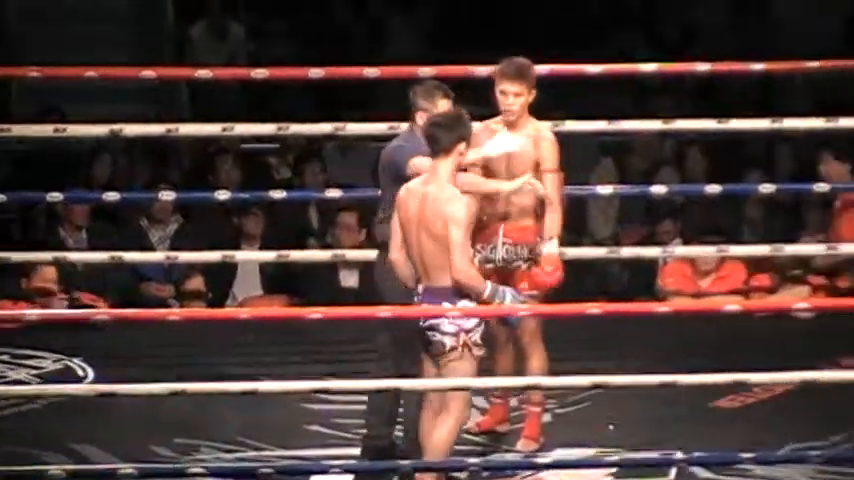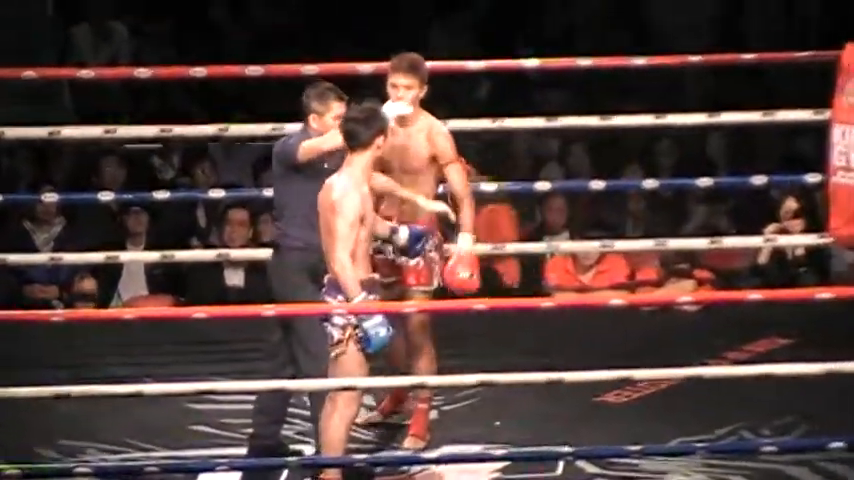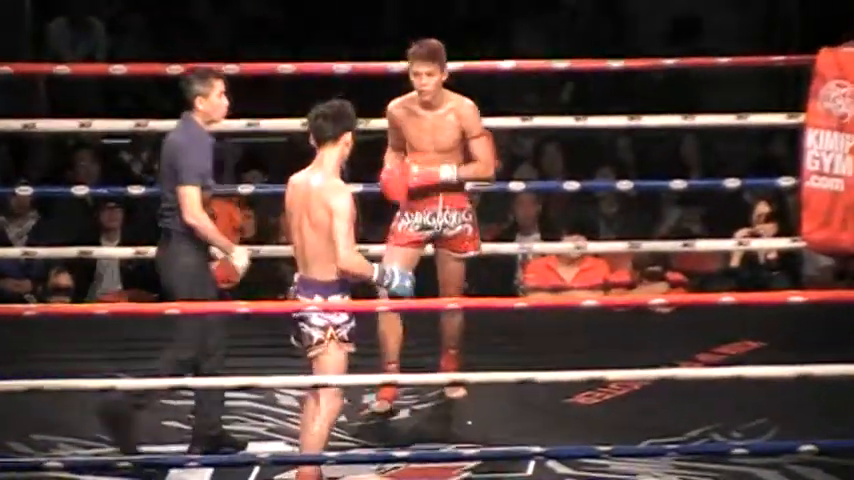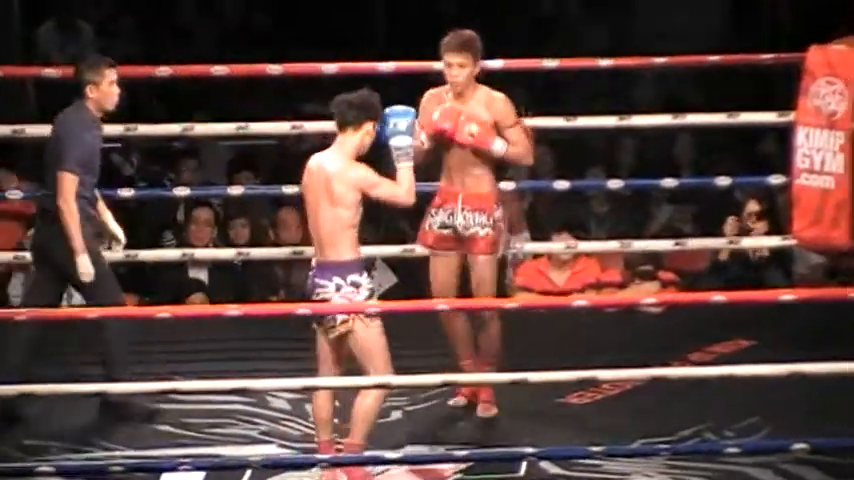
dt=1s
person 1, frame 1
left shoulder: (543, 139)
right shoulder: (482, 134)
left elbow: (553, 200)
left wrist: (551, 246)
left hip: (526, 241)
right hip: (489, 238)
left knee: (529, 335)
right knee: (497, 331)
left ankle: (533, 424)
right ankle: (499, 410)
person 1, frame 2
left shoulder: (435, 133)
left elbow: (462, 192)
left wrist: (465, 242)
left knee: (418, 330)
left ankle: (421, 419)
right ankle: (397, 395)
person 1, frame 3
left shoulder: (464, 110)
right shoulder: (397, 110)
left elbow: (487, 167)
left wrist: (440, 173)
right wrist: (391, 174)
left hip: (453, 210)
right hip: (412, 209)
left knee: (452, 300)
left ankle: (449, 370)
right ankle: (388, 386)
person 1, frame 4
left shoulder: (496, 103)
right shoulder: (433, 99)
left elbow: (526, 156)
right elbow: (416, 152)
left wrist: (487, 141)
right wrist: (429, 135)
left hip: (482, 206)
right hip: (444, 203)
left knee: (485, 306)
right knee: (443, 300)
left ankle: (487, 385)
right ankle: (469, 379)
person 2, frame 1
left shoulder: (431, 147)
right shoulder: (398, 151)
left elbow: (455, 180)
right elbow: (429, 170)
left wrist: (506, 186)
right wrist: (481, 152)
left knee: (396, 351)
right knee: (404, 351)
left ankle: (378, 442)
right ankle: (409, 447)
person 2, frame 2
left shoulder: (334, 154)
right shoulder: (288, 149)
left elbow: (368, 178)
right elbow: (321, 146)
left wrist: (419, 200)
left hip: (312, 260)
right hip: (293, 262)
left knee: (289, 354)
right knee: (318, 356)
left ankle: (263, 438)
person 2, frame 3
left shoulder: (188, 136)
right shoulder: (192, 142)
right elbow: (192, 214)
left wrist: (219, 246)
right wrist: (231, 250)
left hip: (187, 251)
right hip: (184, 253)
left knee: (210, 342)
right knee: (188, 346)
left ankle: (209, 434)
right ankle: (121, 411)
person 2, frame 4
left shoulder: (77, 121)
right shoulder: (79, 130)
right elbow: (65, 198)
left wrist: (108, 218)
right wrist: (81, 253)
left hip: (50, 230)
right hip: (68, 231)
right knee: (112, 311)
right ankle: (116, 399)
person 3, frame 1
left shoulder: (406, 193)
right shoulder: (456, 201)
left elbow: (396, 256)
right elbow: (462, 272)
right wrist: (498, 295)
left hip: (425, 304)
right hip: (455, 309)
left knee: (434, 403)
right knee: (455, 410)
person 3, frame 2
left shoulder: (337, 182)
right shoulder: (351, 191)
right elbow: (341, 260)
left wrist: (400, 233)
right wrist: (367, 311)
left hip: (341, 295)
right hip: (351, 298)
left knee: (336, 397)
right knee: (346, 400)
person 3, frame 3
left shoulder: (295, 183)
right shoulder: (337, 191)
right elbow: (346, 259)
right wrist: (384, 274)
left hip: (303, 291)
right hip: (328, 298)
left knee: (315, 394)
right knee: (329, 403)
person 3, frame 4
left shoulder: (314, 163)
right shoulder: (355, 173)
right elbow: (406, 197)
right wrist: (403, 150)
left hip: (321, 275)
right hip: (347, 279)
left knee: (328, 376)
right knee: (379, 377)
